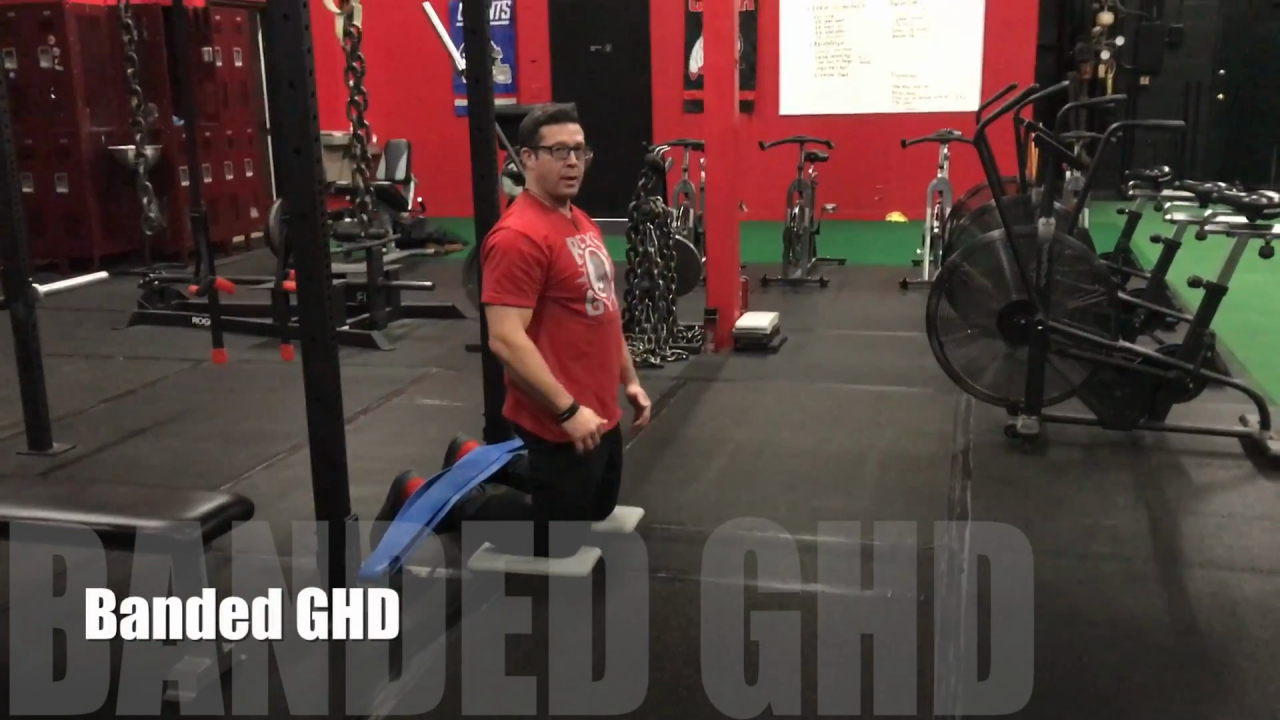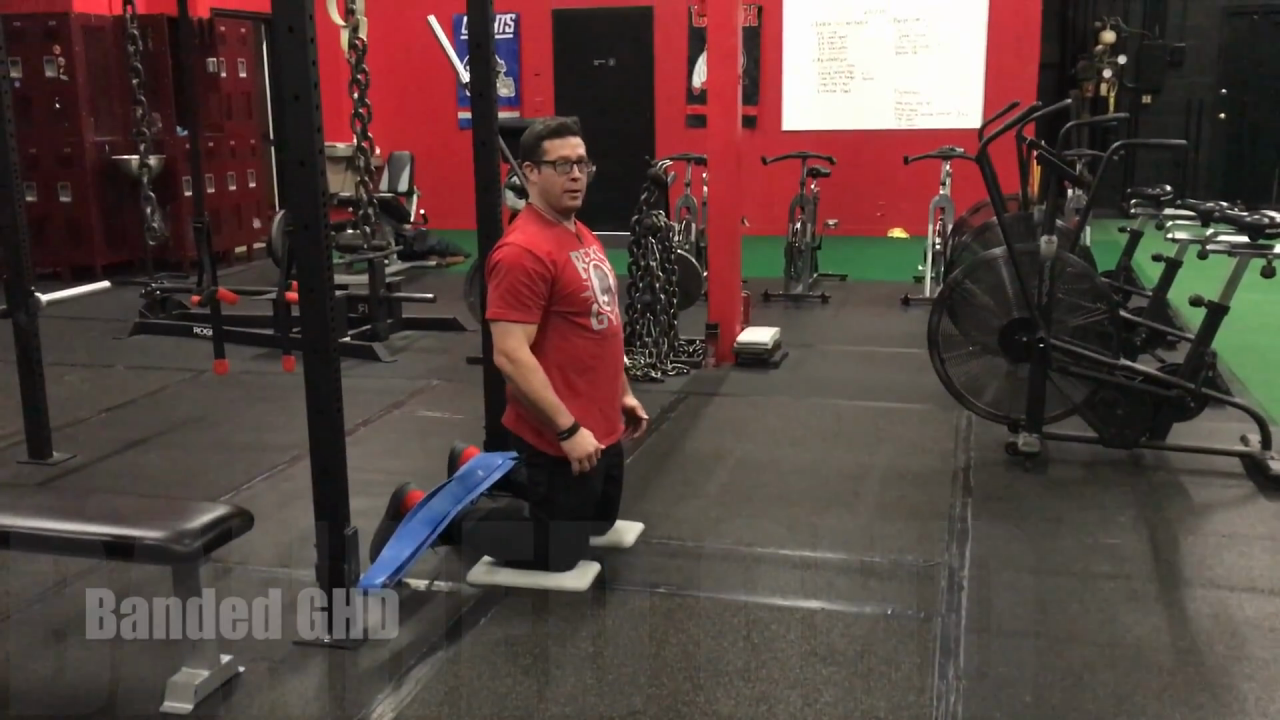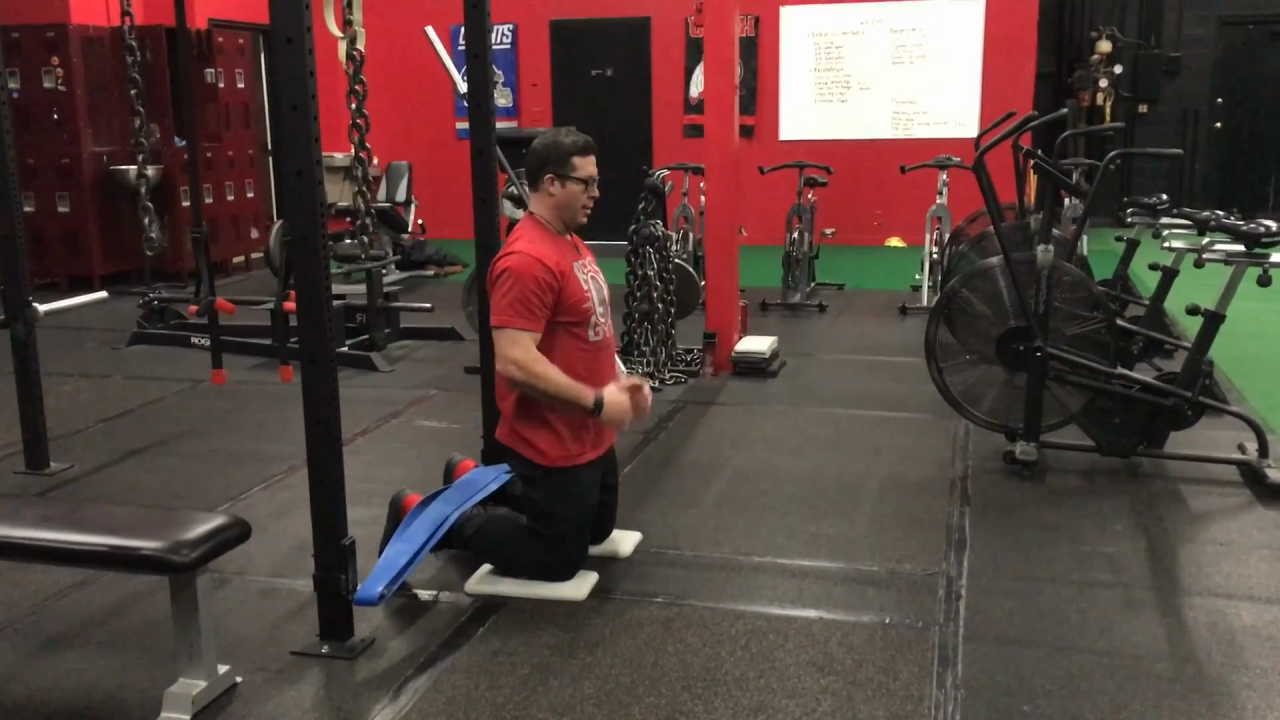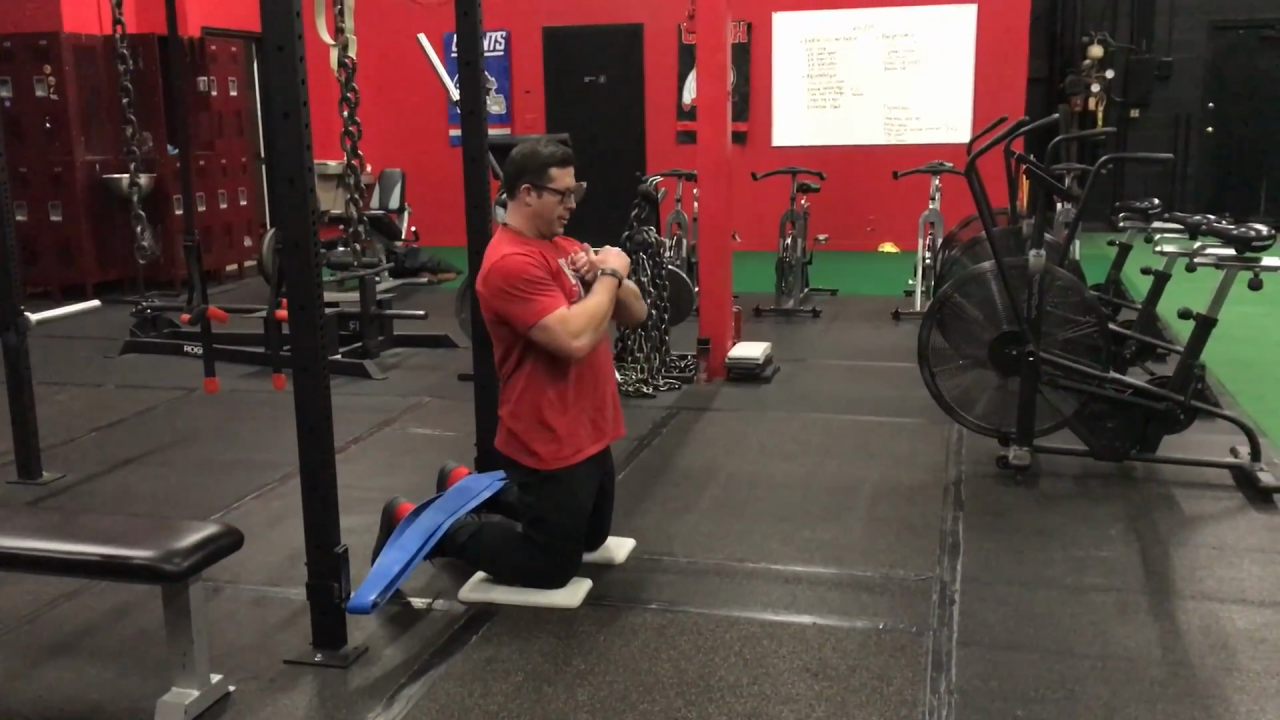
dt=0.4s
person 1, frame 1
left shoulder: (581, 222)
right shoulder: (517, 237)
right elbow: (506, 340)
left wrist: (629, 380)
right wrist: (569, 411)
left hip: (600, 409)
right hip: (560, 419)
left knee: (597, 508)
right knee: (558, 539)
person 1, frame 2
left shoulder: (582, 235)
right shoulder: (523, 252)
right elbow: (511, 356)
left wrist: (623, 393)
right wrist: (568, 431)
left hip: (600, 424)
right hip: (561, 433)
left knee: (597, 521)
right knee: (559, 552)
person 1, frame 3
left shoulder: (571, 243)
right shoulder: (528, 260)
right elbow: (515, 363)
left wrist: (617, 383)
right wrist: (597, 402)
left hip: (590, 434)
right hip: (552, 442)
left knee: (596, 531)
right knee: (558, 561)
person 1, frame 4
left shoulder: (564, 247)
right shoulder: (511, 264)
left elbow: (635, 312)
right elbow: (575, 338)
left wrist: (604, 276)
right wrist: (609, 275)
left hip: (588, 436)
right hip: (549, 447)
left knee: (590, 538)
right knee: (550, 568)
